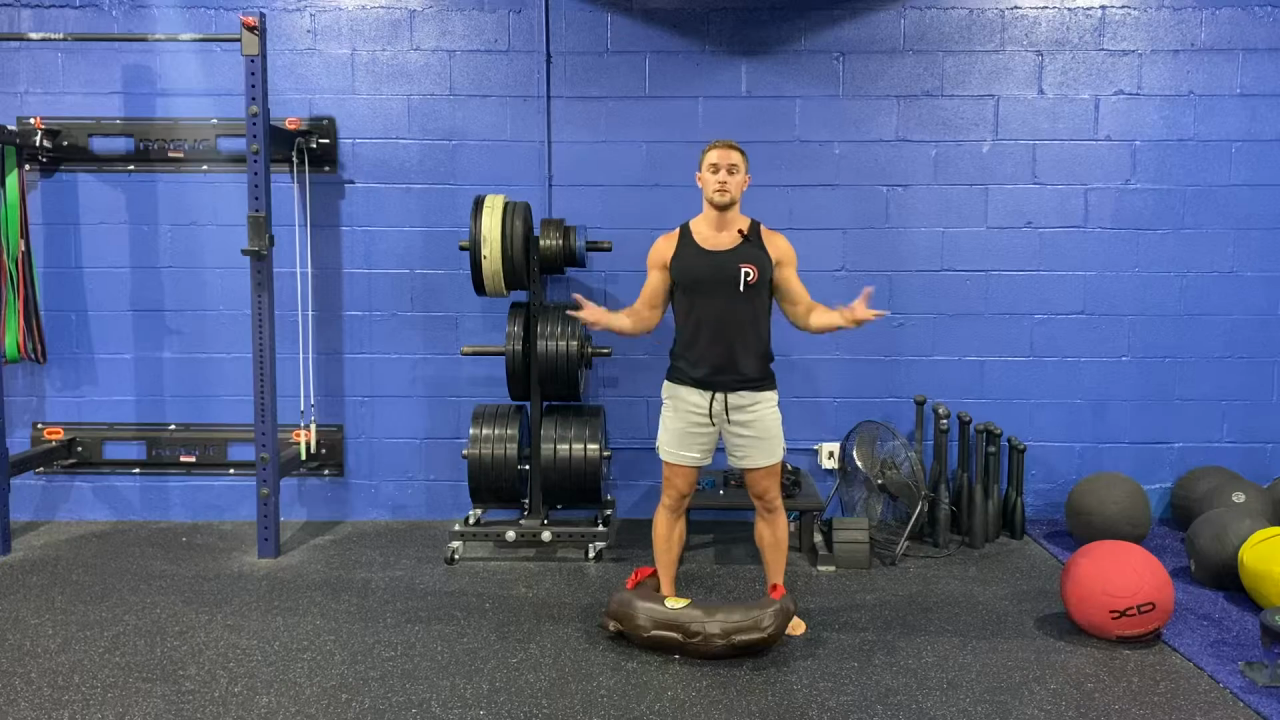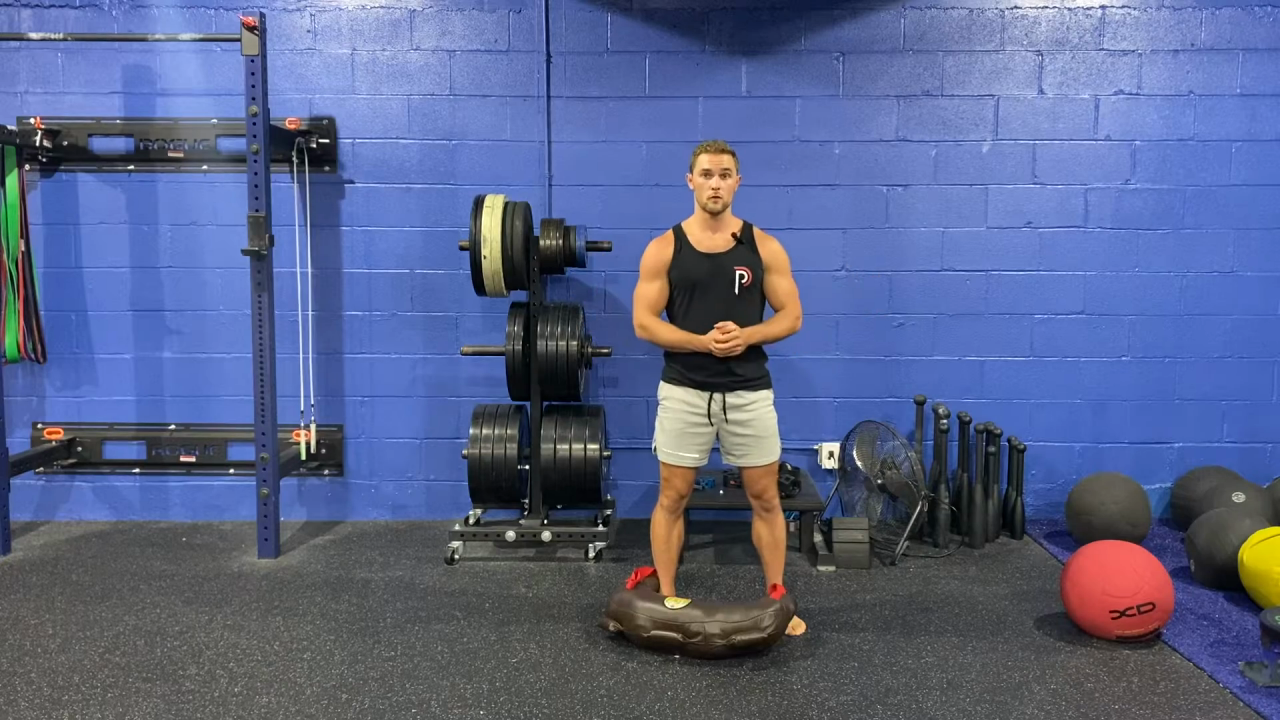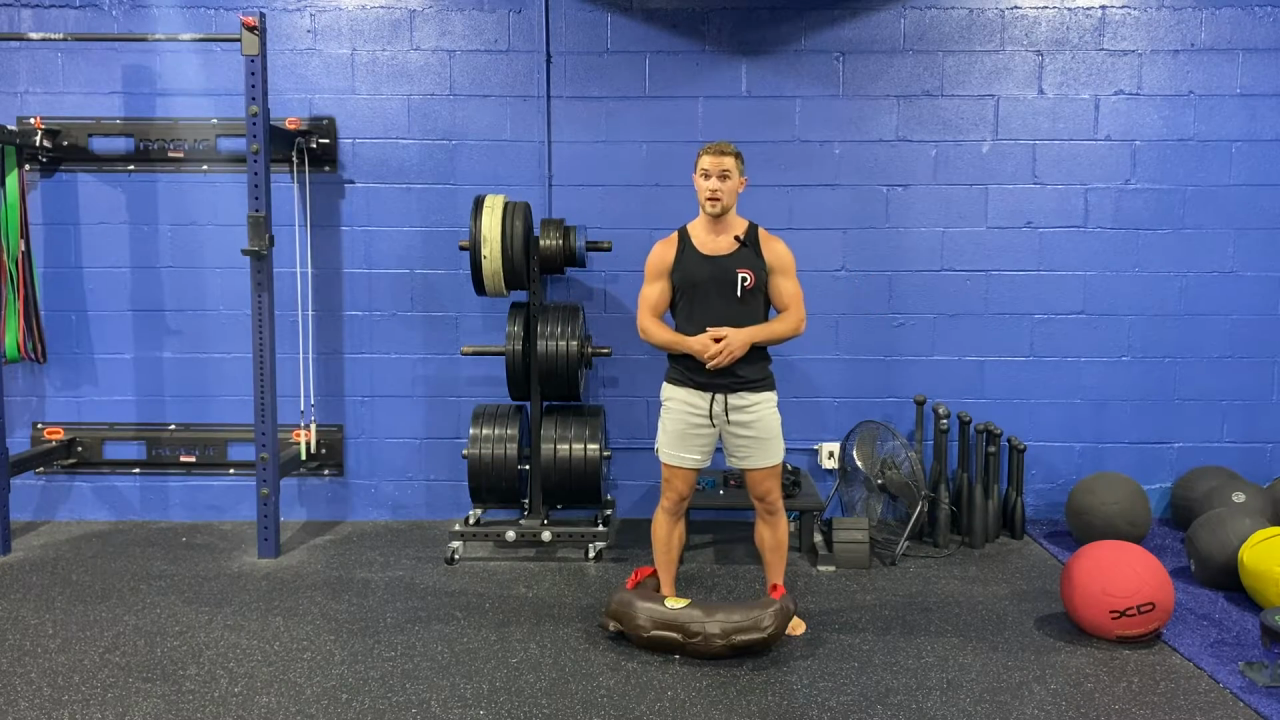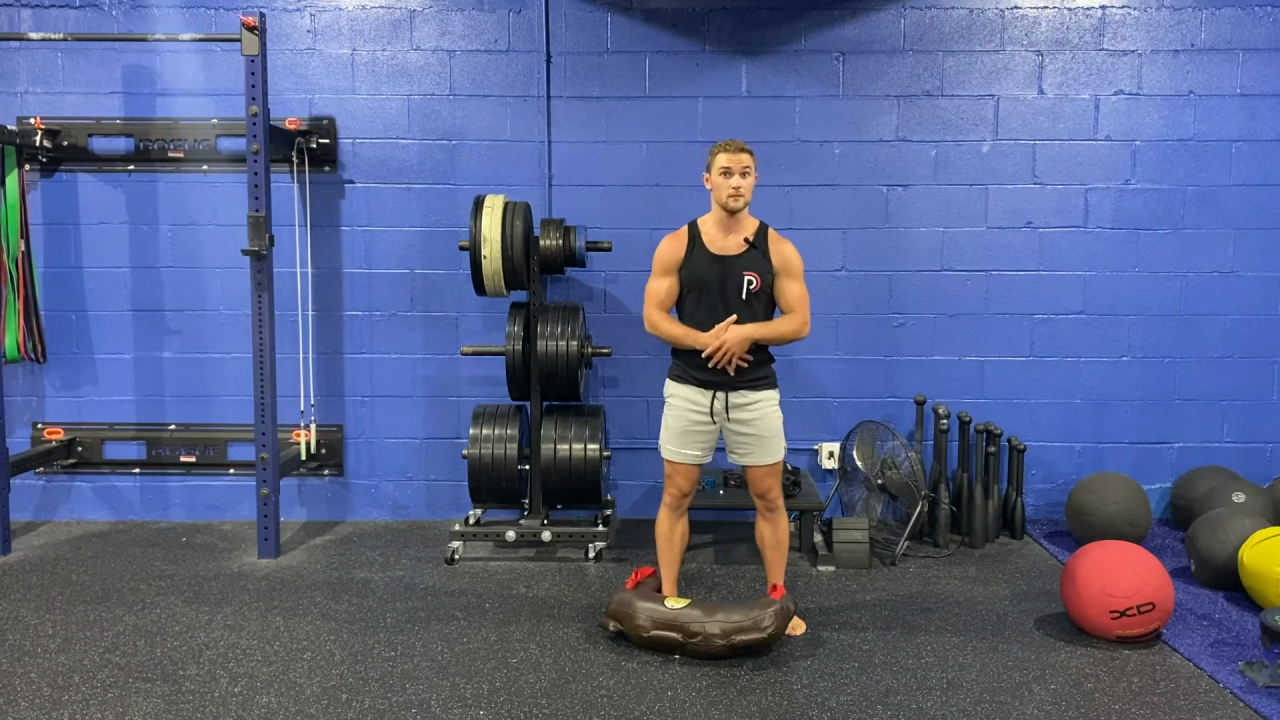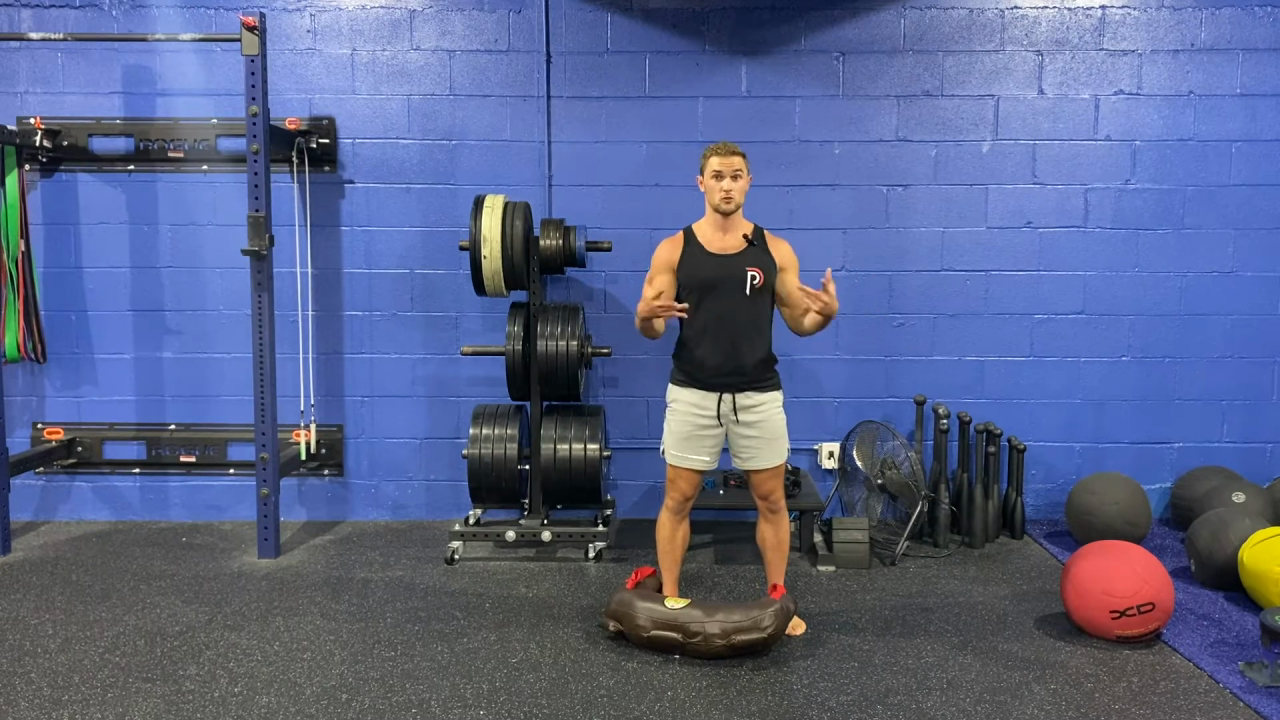
dt=0.7s
person 1, frame 1
left shoulder: (772, 244)
right shoulder: (669, 246)
left elbow: (804, 312)
right elbow: (645, 316)
left wrist: (844, 317)
right wrist: (607, 319)
left hip: (753, 392)
right hip: (687, 391)
left knee: (768, 498)
right knee: (674, 497)
right ankle: (665, 599)
person 1, frame 2
left shoulder: (765, 246)
right shoulder: (663, 248)
left elbow: (791, 316)
right elbow: (644, 322)
left wrist: (746, 336)
right wrist: (702, 341)
left hip: (749, 391)
right hip: (683, 391)
left knee: (765, 498)
right knee: (672, 497)
right ankle: (665, 599)
person 1, frame 3
left shoulder: (770, 247)
right shoulder: (668, 250)
left elbow: (795, 318)
right elbow: (647, 322)
left wrist: (747, 336)
right wrist: (690, 343)
left hip: (753, 393)
right hip: (686, 392)
left knee: (769, 501)
right knee: (673, 500)
right ankle: (666, 600)
person 1, frame 4
left shoulder: (779, 250)
right shoulder: (676, 245)
left elbow: (799, 323)
right elbow: (653, 317)
left wrist: (747, 333)
right wrist: (706, 342)
left hip: (755, 391)
right hip: (689, 389)
left knee: (769, 498)
right knee: (676, 495)
right ankle: (668, 599)
person 1, frame 5
left shoulder: (775, 249)
right shoulder: (673, 249)
left elbow: (800, 324)
right elbow: (652, 330)
left wrist: (826, 313)
right wrist: (645, 314)
left hip: (759, 394)
right hip: (692, 393)
left knee: (771, 500)
right knee: (678, 499)
right ankle: (669, 599)
